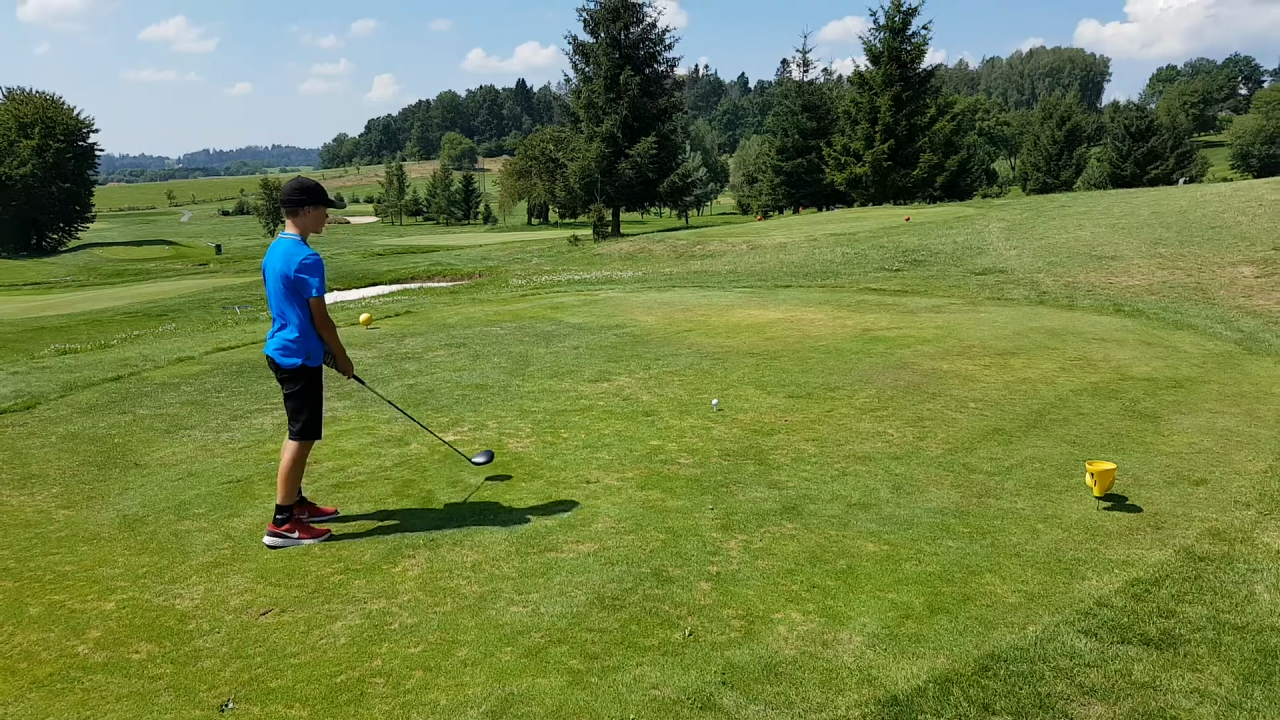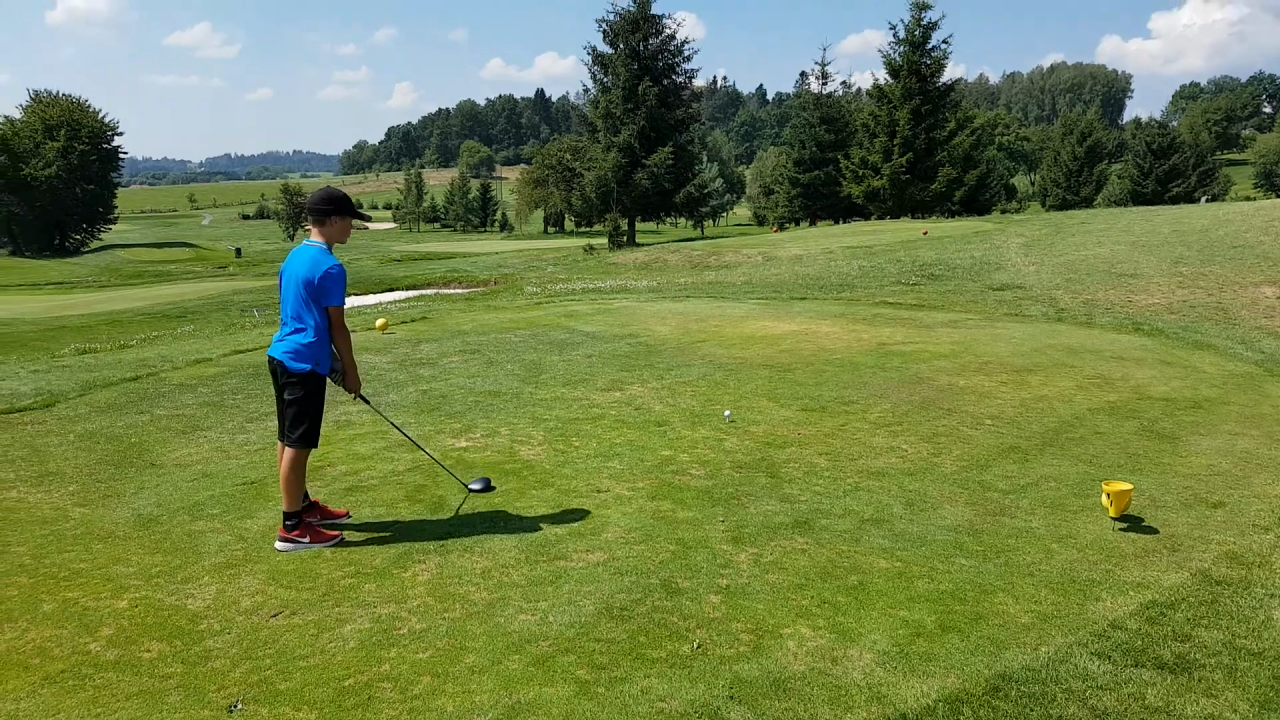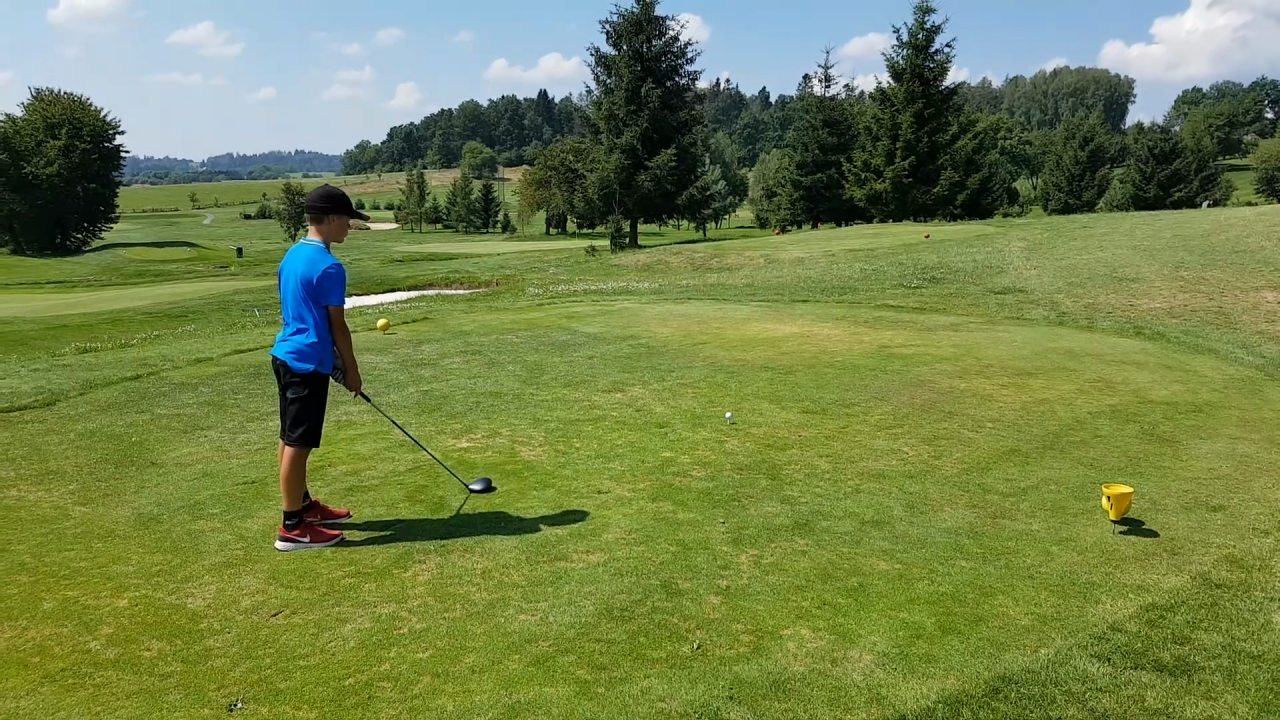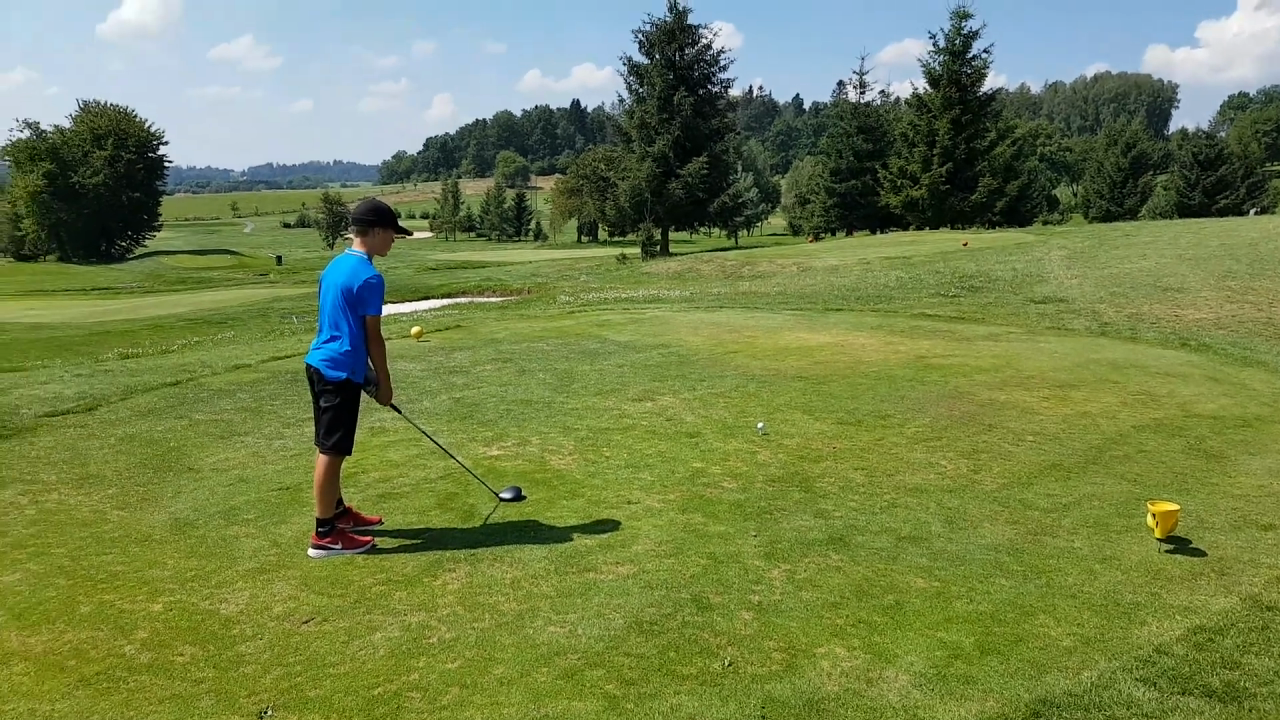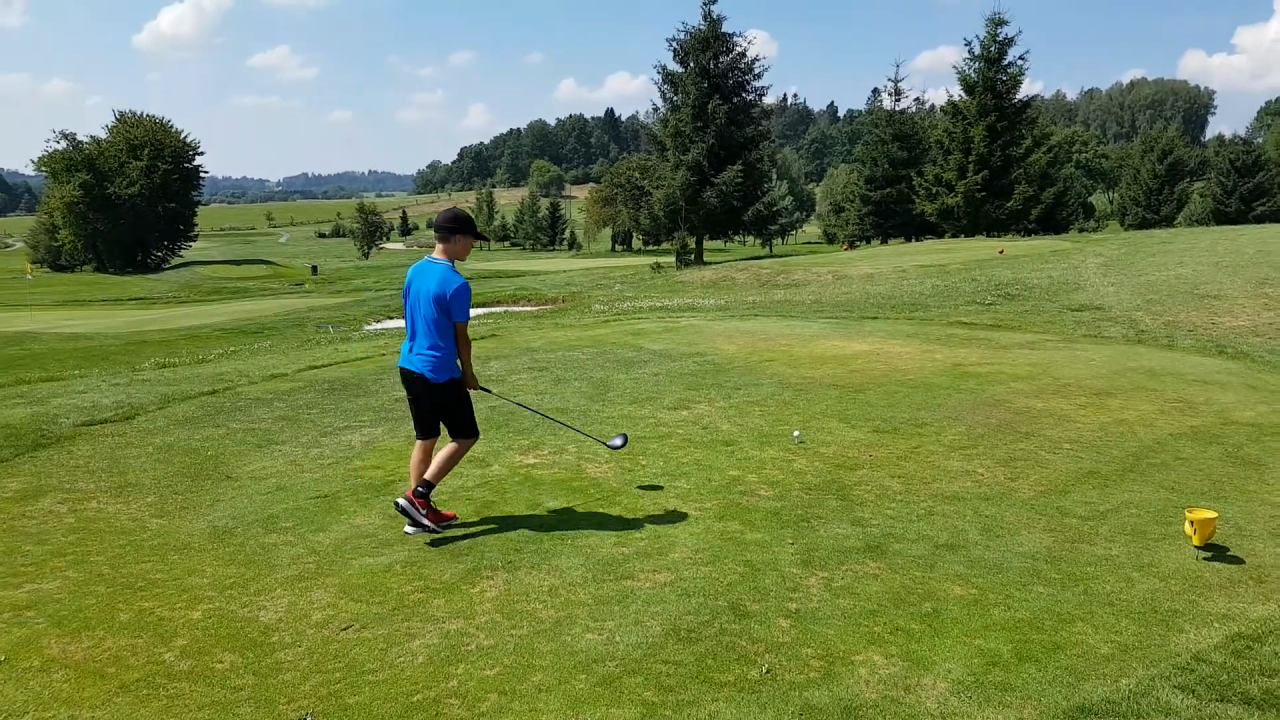
dt=0.7s
person 1, frame 1
left shoulder: (275, 251)
right shoulder: (306, 258)
right elbow: (320, 318)
left wrist: (324, 350)
right wrist: (341, 356)
left hip: (282, 350)
right hip: (299, 356)
left knee: (299, 433)
right knee: (301, 437)
left ankle: (295, 502)
right ankle: (281, 523)
person 1, frame 2
left shoulder: (294, 257)
right shoulder: (330, 267)
right elbow: (337, 326)
left wrist: (332, 360)
right wrist: (350, 370)
left hip: (282, 355)
right hip: (304, 363)
left knee: (289, 440)
right knee: (297, 444)
left ankle: (304, 505)
right ankle: (292, 528)
person 1, frame 3
left shoulder: (292, 255)
right shoulder: (328, 266)
right elbow: (337, 325)
left wrist: (333, 358)
right wrist: (351, 369)
left hip: (286, 354)
right hip: (307, 362)
left knee: (290, 438)
right knee: (298, 444)
left ankle: (304, 505)
right ankle: (292, 527)
person 1, frame 4
left shoulder: (335, 265)
right shoulder: (368, 277)
right elbow: (372, 336)
left wrist: (369, 373)
right wrist: (383, 380)
left hip: (320, 363)
right hip: (340, 371)
left knee: (329, 447)
right knee: (332, 451)
left ankle: (337, 511)
right ankle: (324, 534)
person 1, frame 5
left shoulder: (414, 271)
right shoulder: (456, 284)
right elbow: (460, 337)
right wrist: (467, 373)
left hip: (410, 365)
right hip: (439, 372)
left knee: (426, 437)
right knee: (466, 437)
left ankle: (420, 511)
right ankle: (417, 496)
